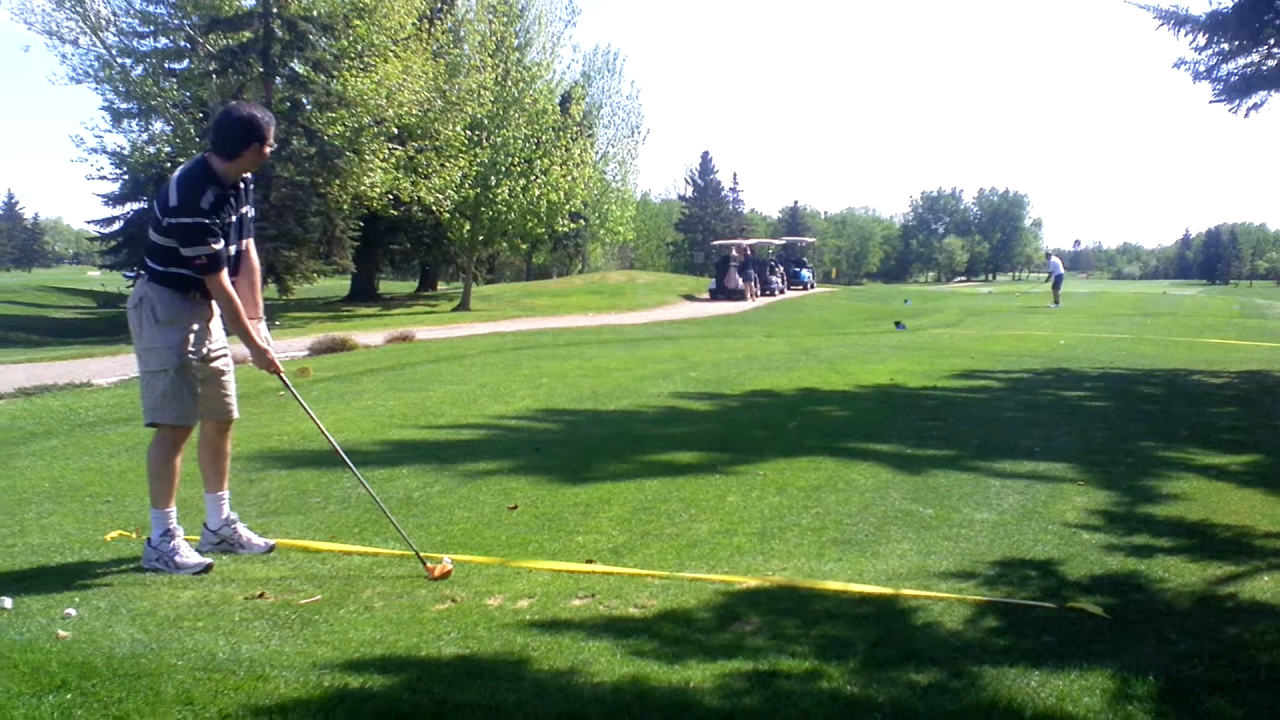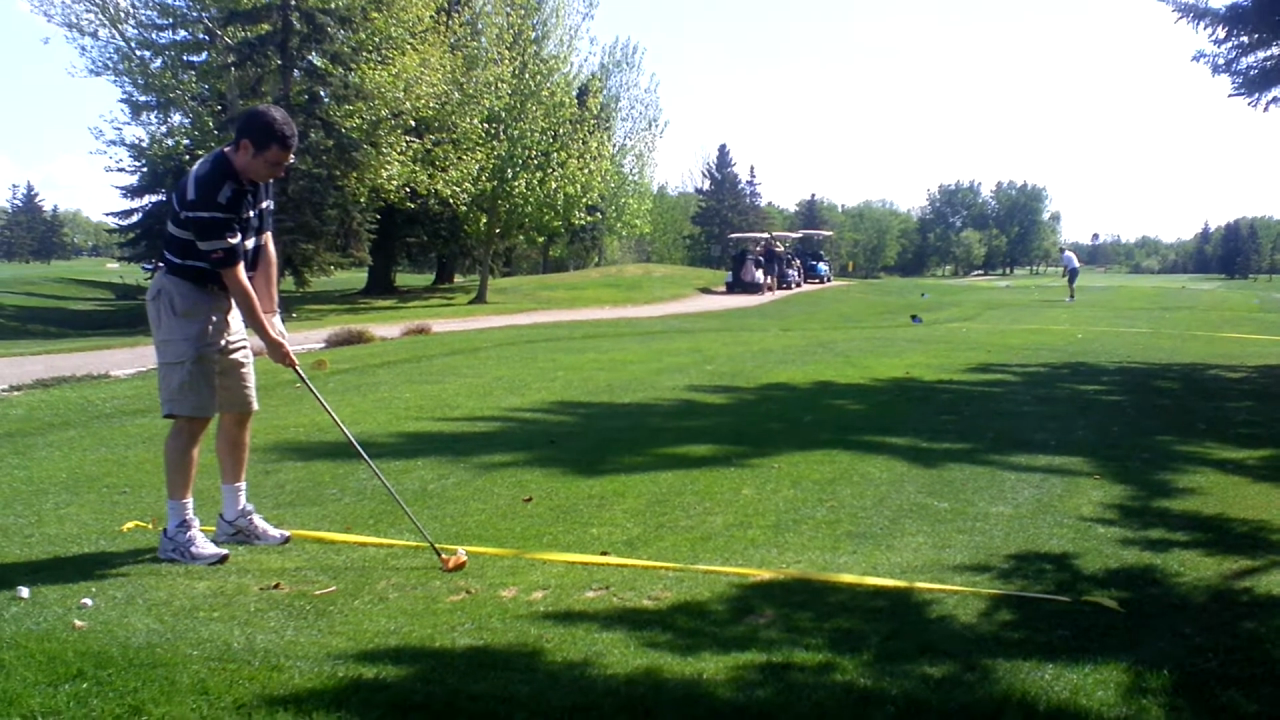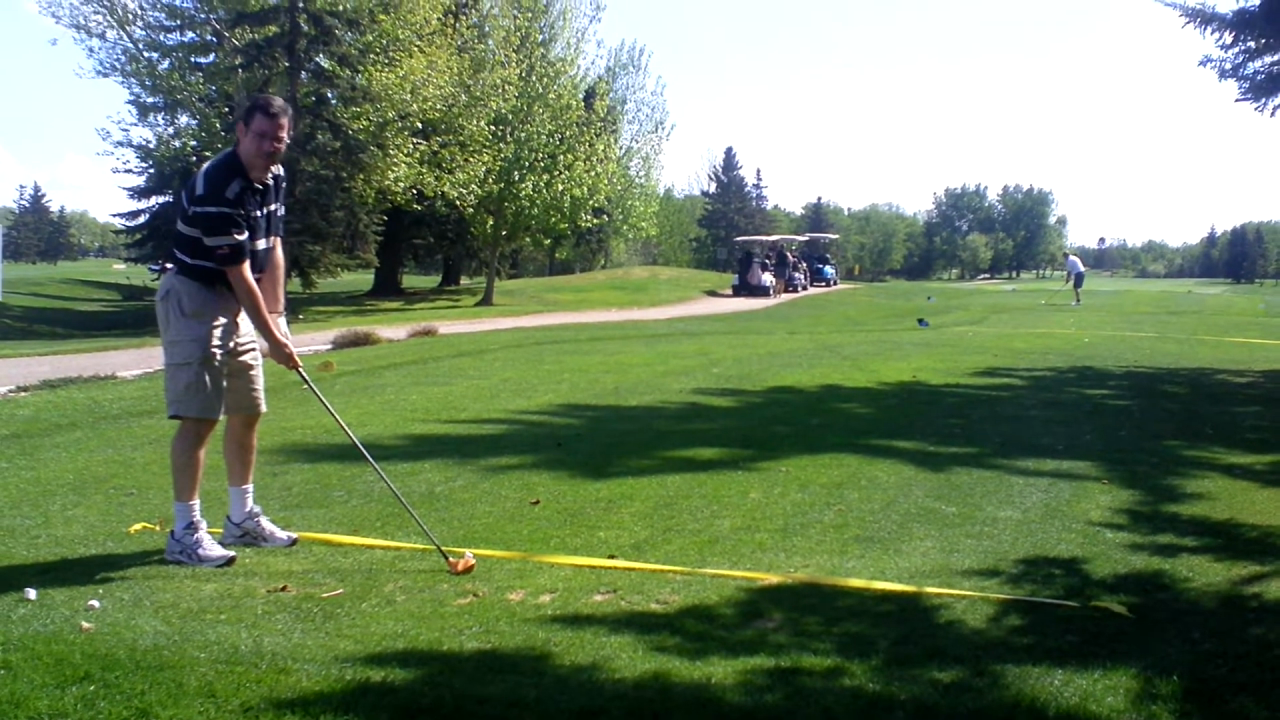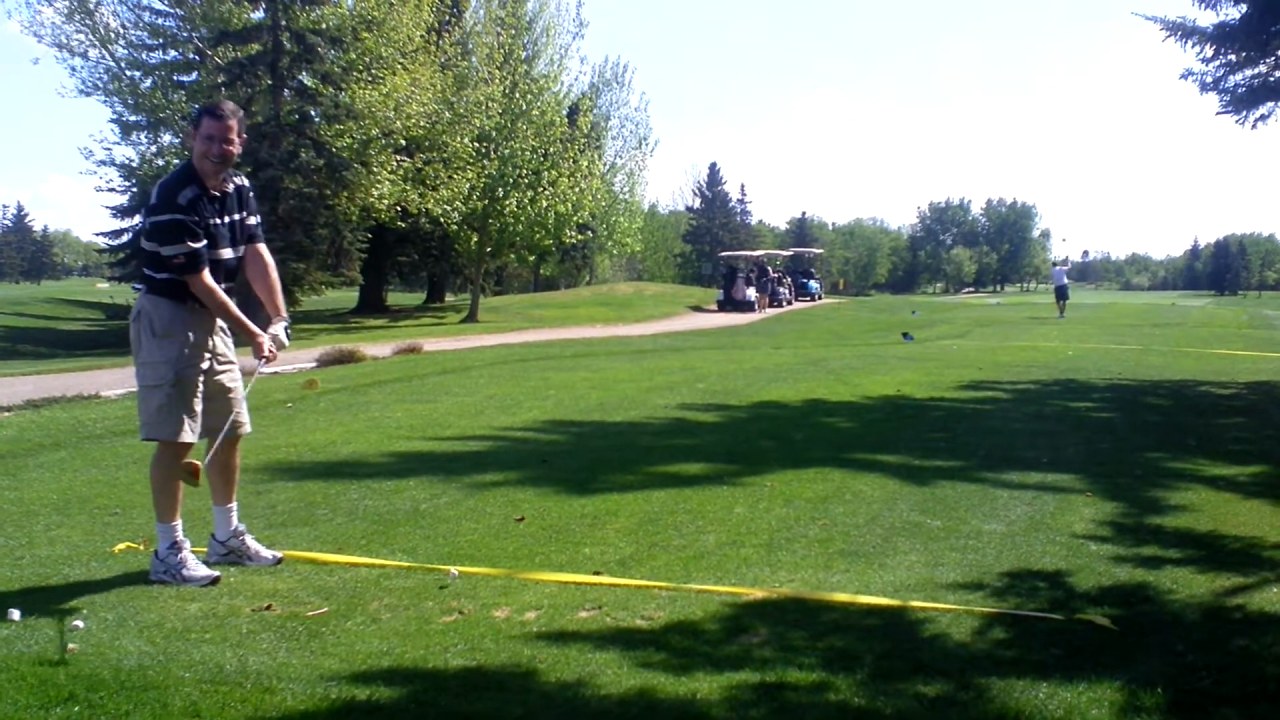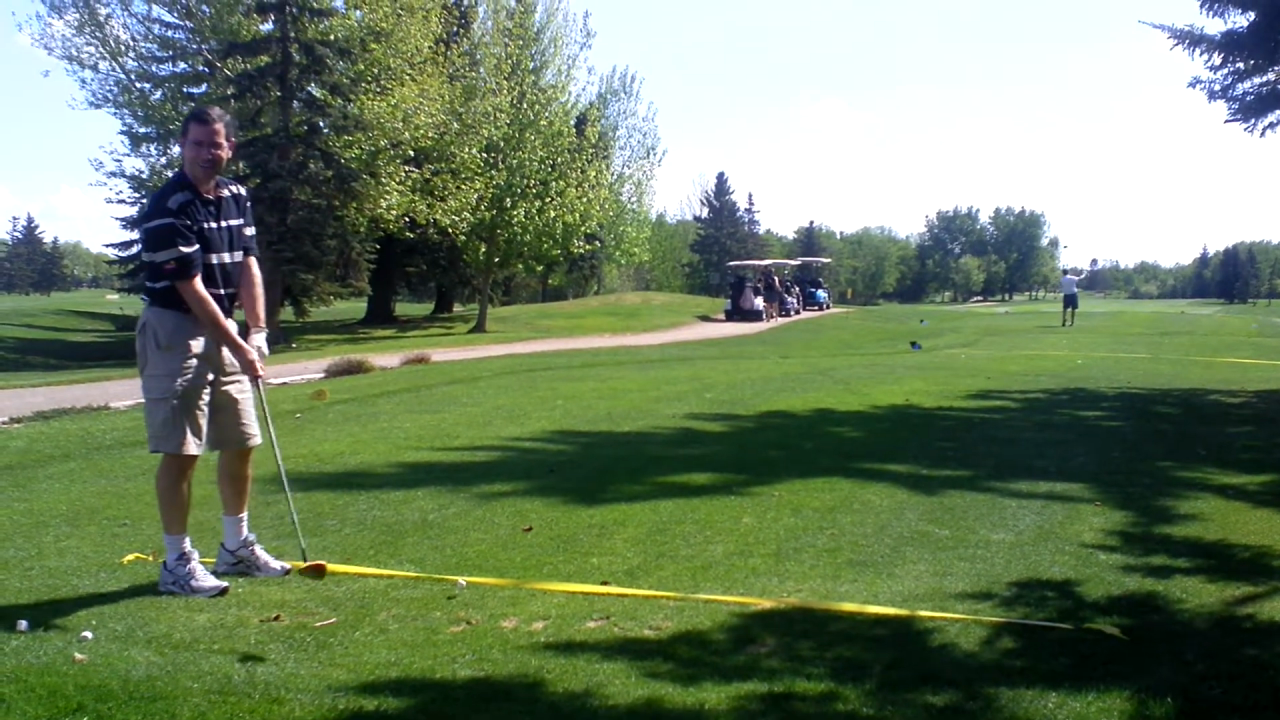
dt=1s
person 1, frame 1
left shoulder: (238, 183)
right shoulder: (192, 197)
left elbow: (245, 253)
right elbow: (219, 281)
left wrist: (257, 322)
right wrist: (253, 344)
left hip: (204, 306)
right hip: (166, 308)
left knee: (220, 419)
right knee: (175, 423)
left ankle: (219, 525)
right ankle: (162, 539)
person 1, frame 2
left shoulder: (257, 178)
right shoulder: (209, 191)
left elbow: (264, 247)
right elbow: (236, 275)
left wrist: (272, 315)
right wrist: (268, 337)
left hip: (223, 300)
right hip: (185, 299)
left knee: (238, 410)
right knee: (192, 415)
left ankle: (235, 515)
right ankle: (178, 530)
person 1, frame 3
left shoulder: (273, 177)
right shoulder: (217, 187)
left elbow: (272, 251)
right elbow: (240, 273)
left wrist: (278, 318)
right wrist: (272, 337)
left hip: (234, 302)
right hip: (194, 300)
left knee: (246, 412)
right knee: (199, 416)
left ankle: (242, 518)
right ankle: (186, 531)
person 1, frame 4
left shoulder: (239, 188)
right shoulder: (173, 198)
left elbow: (256, 254)
right elbow: (200, 281)
left wrist: (277, 319)
right wrist: (250, 333)
left hip: (214, 319)
right hip: (169, 319)
left knee: (229, 431)
right knee: (174, 438)
left ankle: (227, 537)
right ankle: (169, 552)
person 1, frame 5
left shoulder: (236, 196)
right shoulder: (168, 207)
left elbow: (248, 267)
right elbow: (192, 290)
left wrist: (256, 333)
right wrist: (236, 349)
left hip: (223, 329)
right hip: (175, 331)
left knee: (240, 442)
right knee: (180, 450)
left ankle: (236, 546)
right ankle: (177, 562)
